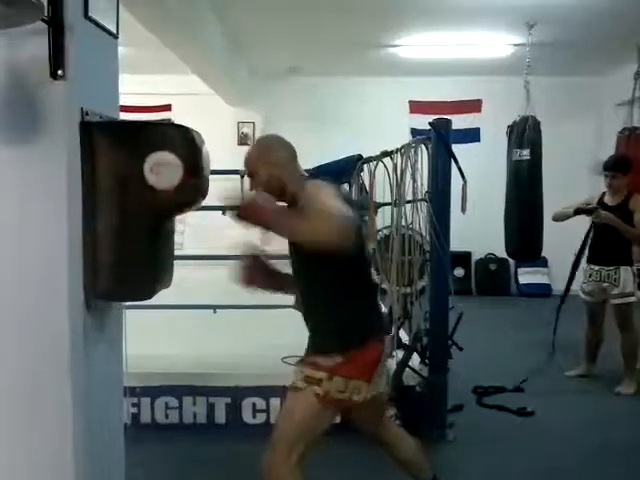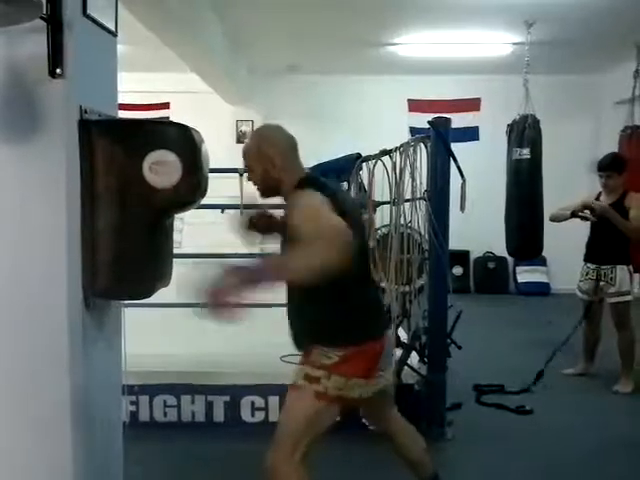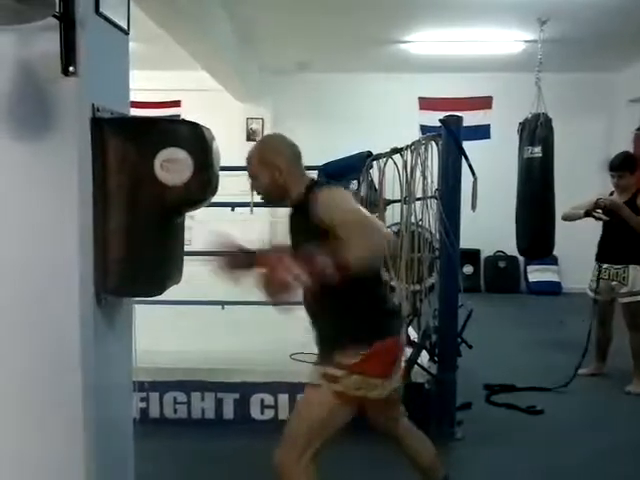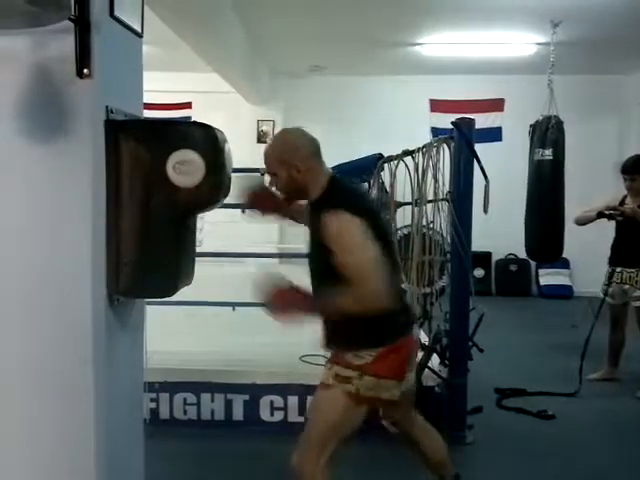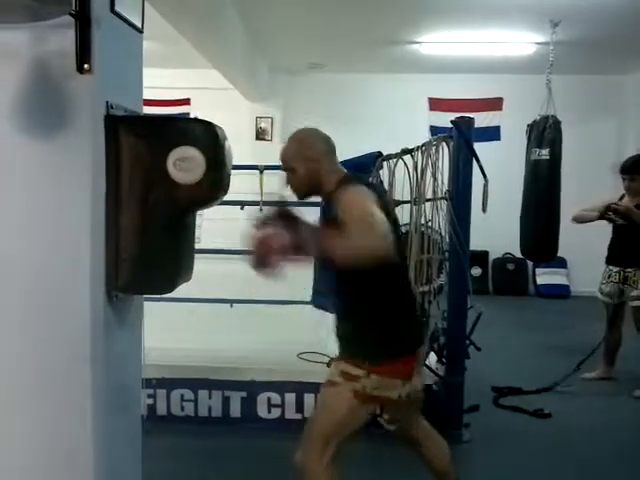
dt=0.4s
person 1, frame 1
left shoulder: (316, 194)
right shoulder: (302, 208)
left elbow: (337, 230)
left wrist: (269, 216)
right wrist: (269, 275)
left hip: (343, 351)
right hip: (362, 342)
right knee: (377, 425)
person 1, frame 2
left shoulder: (305, 200)
right shoulder: (316, 195)
left elbow: (330, 249)
left wrist: (245, 275)
right wrist: (278, 225)
left hip: (341, 351)
right hip: (368, 337)
right knee: (387, 419)
person 1, frame 3
left shoulder: (327, 200)
right shoulder: (306, 208)
left elbow: (375, 241)
right elbow: (295, 257)
left wrist: (315, 264)
right wrist: (256, 258)
left hip: (360, 351)
right hip: (377, 339)
right knee: (392, 422)
person 1, frame 4
left shoulder: (338, 217)
right shoulder: (336, 193)
left elbow: (375, 295)
left wrist: (306, 303)
right wrist: (278, 206)
left hip: (369, 351)
right hip: (393, 339)
right knee: (407, 420)
person 1, frame 5
left shoulder: (352, 196)
right shoulder: (344, 195)
left elbow: (376, 243)
right elbow: (344, 242)
left wrist: (305, 240)
right wrist: (295, 226)
left hip: (377, 352)
right hip: (400, 341)
right knee: (412, 425)
person 2, frame 1
right shoulder: (595, 200)
right elbow: (556, 216)
left wrist: (613, 220)
right wrist: (577, 210)
left hip: (620, 270)
right hip: (594, 268)
right knee: (593, 321)
right ankle: (588, 365)
person 2, frame 2
right shoulder: (592, 199)
right elbow: (554, 216)
left wrist: (609, 212)
right wrist: (574, 213)
left hip: (617, 268)
right hip: (591, 266)
right knee: (590, 319)
right ankle: (586, 363)
person 2, frame 3
right shoulder: (605, 197)
right elbow: (566, 215)
left wrist: (620, 208)
right wrist: (588, 212)
right hip: (603, 265)
right knee: (602, 319)
right ankle: (599, 364)
person 2, frame 4
right shoulder: (618, 201)
right elbow: (579, 219)
right wrist: (601, 213)
right hip: (616, 269)
right knee: (615, 323)
right ankle: (611, 369)
person 2, frame 5
right shoulder: (615, 201)
right elbow: (577, 217)
right wrist: (601, 215)
right hip: (613, 268)
right knee: (612, 321)
right ankle: (607, 368)
